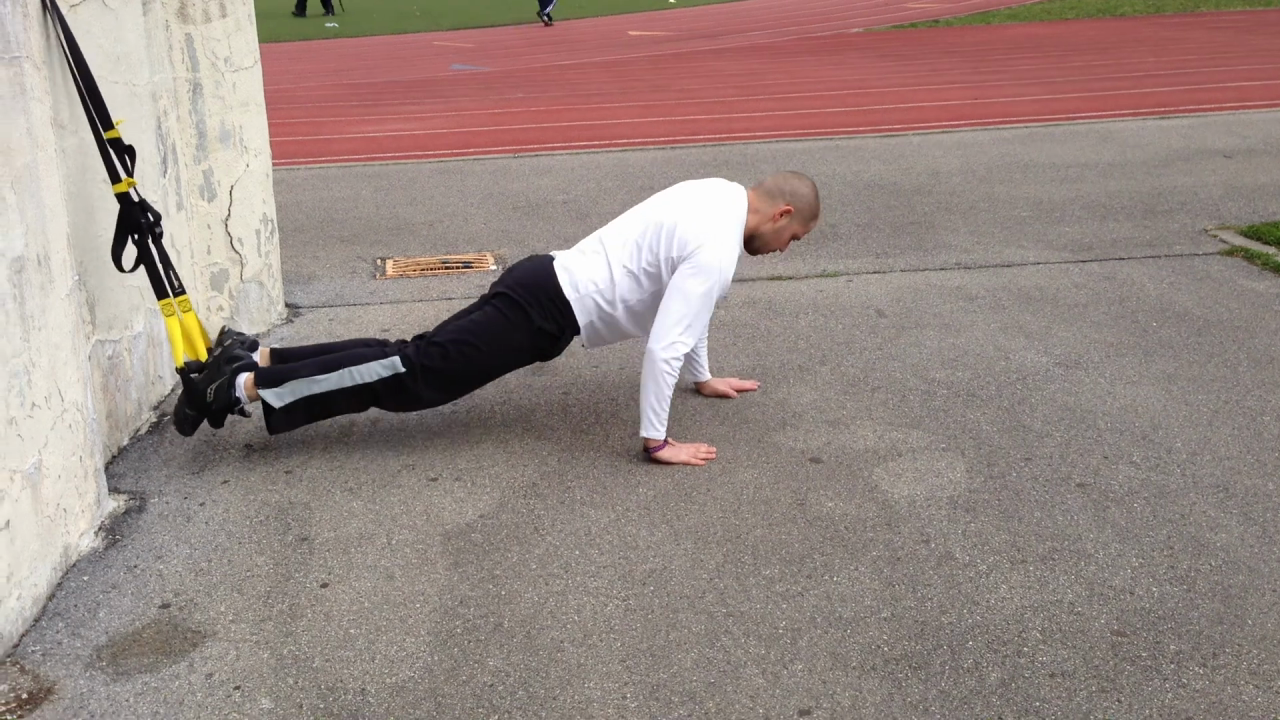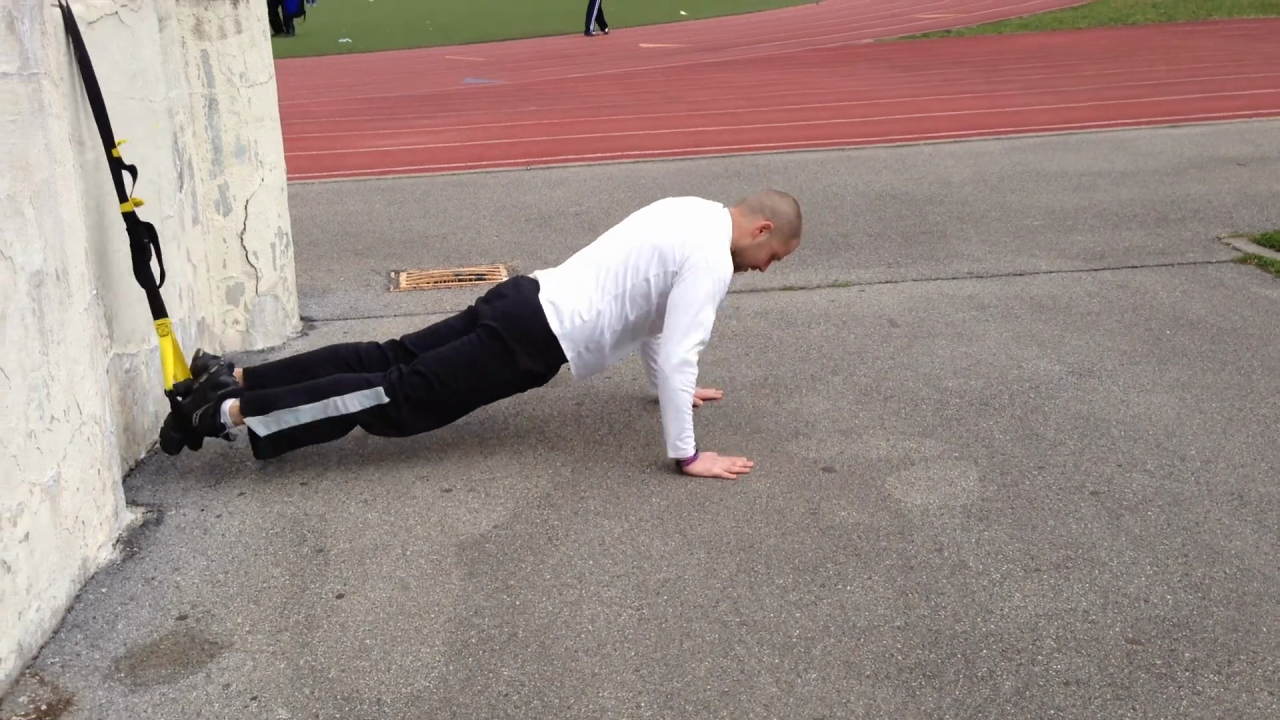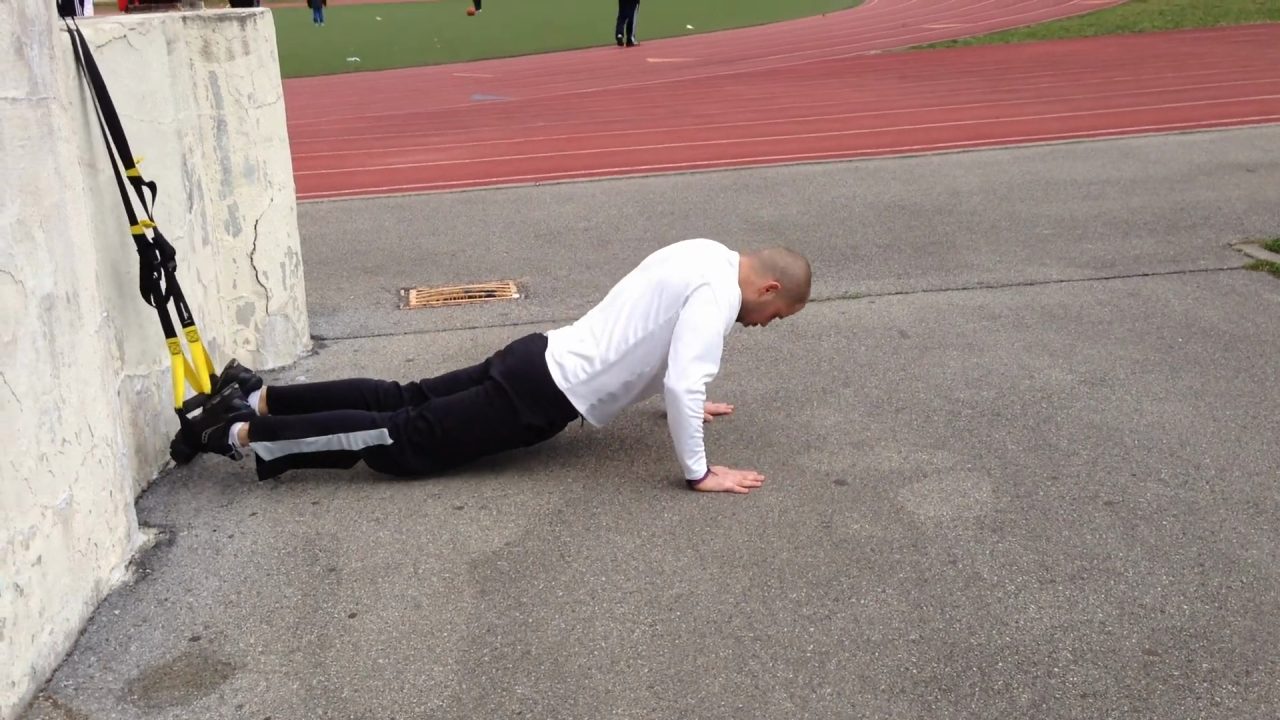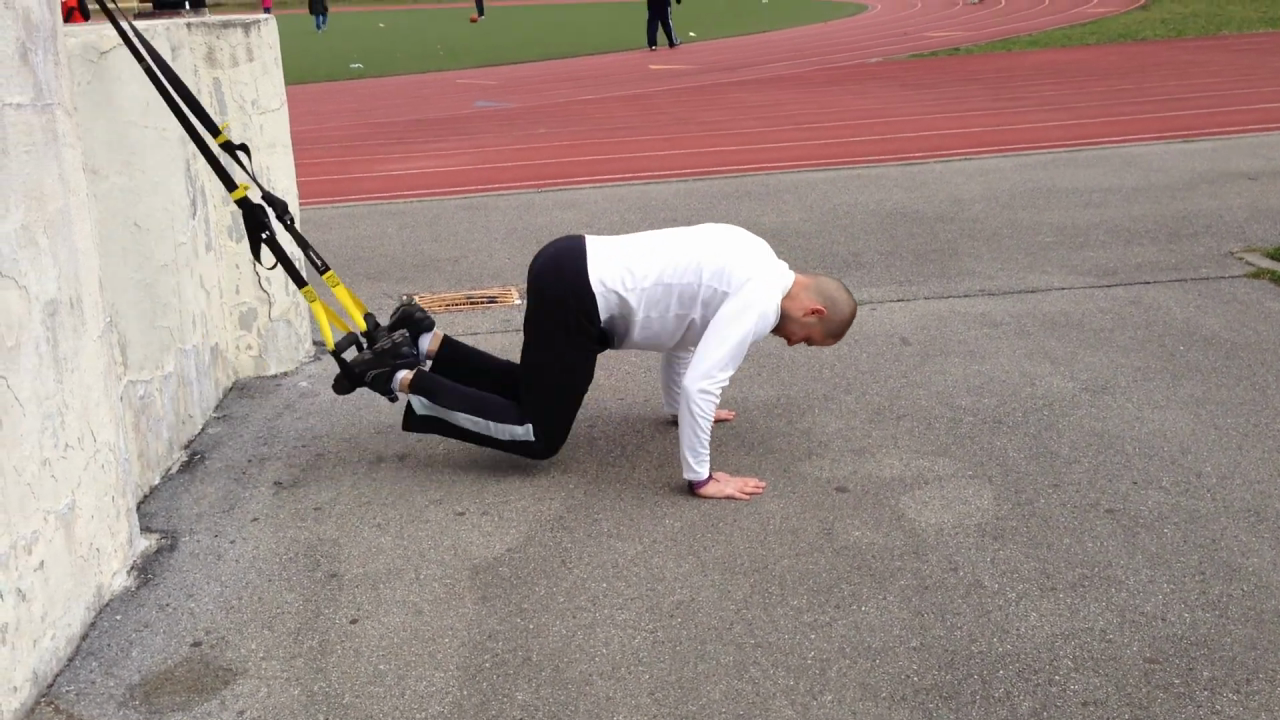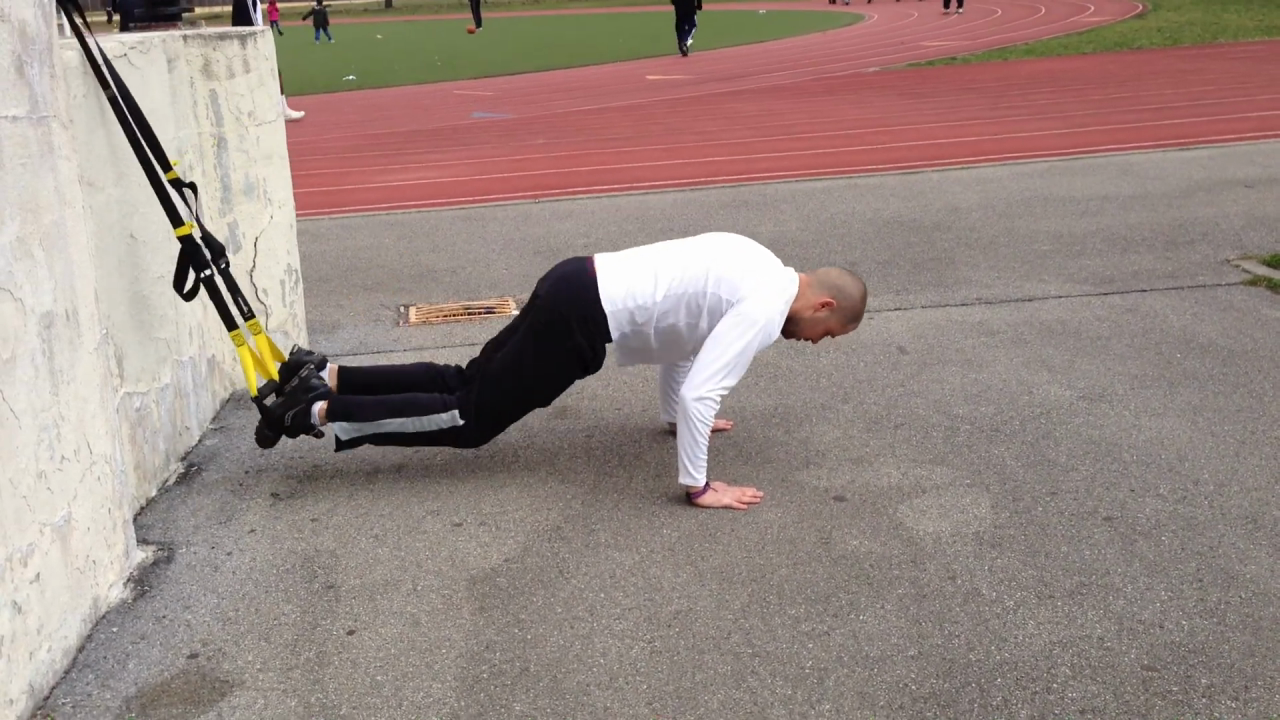
dt=1s
person 1, frame 1
left shoulder: (717, 195)
right shoulder: (719, 250)
left elbow: (676, 301)
right elbow: (663, 346)
left wrist: (705, 377)
right wrist: (656, 439)
left hip: (544, 280)
right hip: (548, 309)
left knee: (406, 355)
right knee: (411, 376)
left ankle: (255, 355)
right ankle: (243, 385)
person 1, frame 2
left shoulder: (694, 215)
right shoulder: (713, 257)
right elbow: (679, 355)
left wrist: (668, 390)
right wrist: (686, 454)
left hip: (525, 302)
right hip: (536, 340)
left knee: (387, 360)
right knee: (396, 400)
left ankle: (233, 378)
right ankle: (231, 412)
person 1, frame 3
left shoulder: (706, 254)
right shoulder: (720, 291)
right elbow: (682, 383)
left wrist: (687, 403)
right wrist: (699, 471)
left hip: (541, 359)
right hip: (544, 398)
left knee: (401, 404)
right knee: (404, 442)
left ankle: (255, 395)
right ankle: (243, 431)
person 1, frame 4
left shoulder: (755, 266)
right shoulder: (763, 299)
left elbow: (683, 319)
right elbow: (700, 382)
left wrist: (678, 408)
right wrist: (700, 477)
left hip: (571, 264)
right hip: (576, 292)
left knee: (528, 395)
right knee: (536, 434)
left ankle: (426, 345)
right ankle: (405, 379)
person 1, frame 5
left shoulder: (756, 271)
right shoulder: (768, 307)
right elbow: (698, 392)
left wrist: (678, 417)
right wrist: (697, 485)
left hip: (577, 286)
right hip: (583, 316)
left knee: (465, 386)
right knee: (473, 419)
left ankle: (326, 379)
right ankle: (323, 410)
